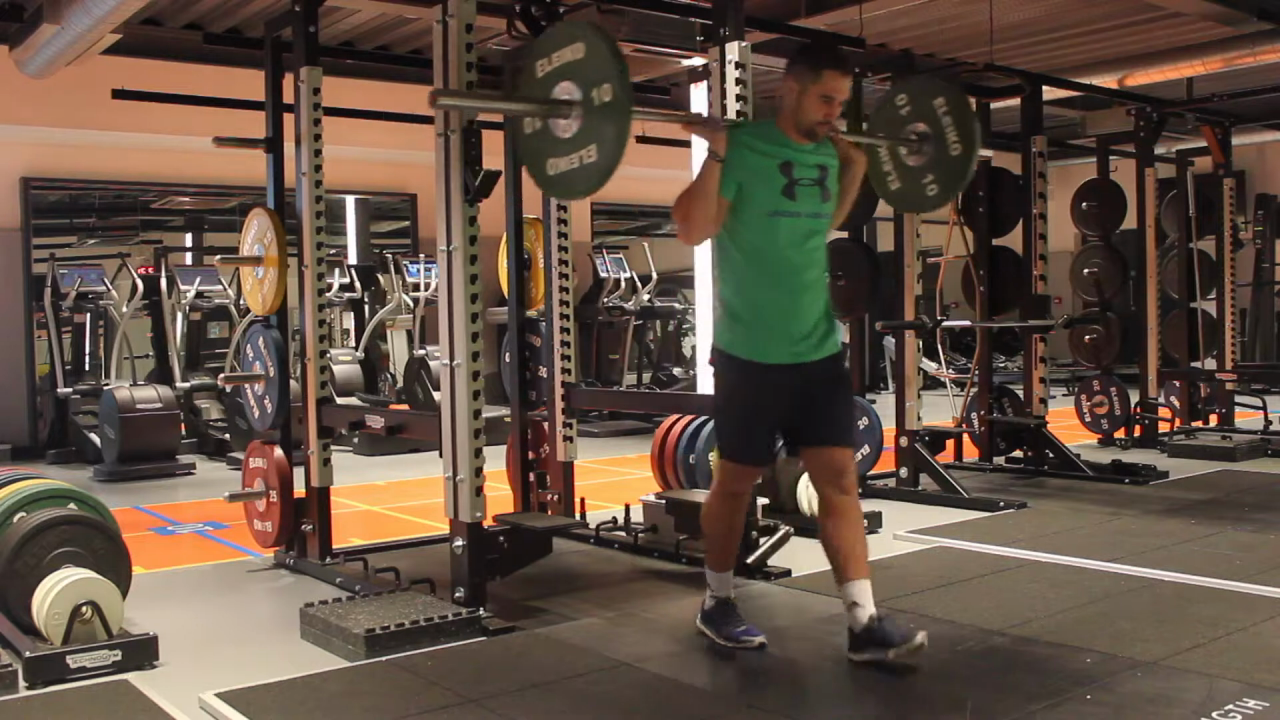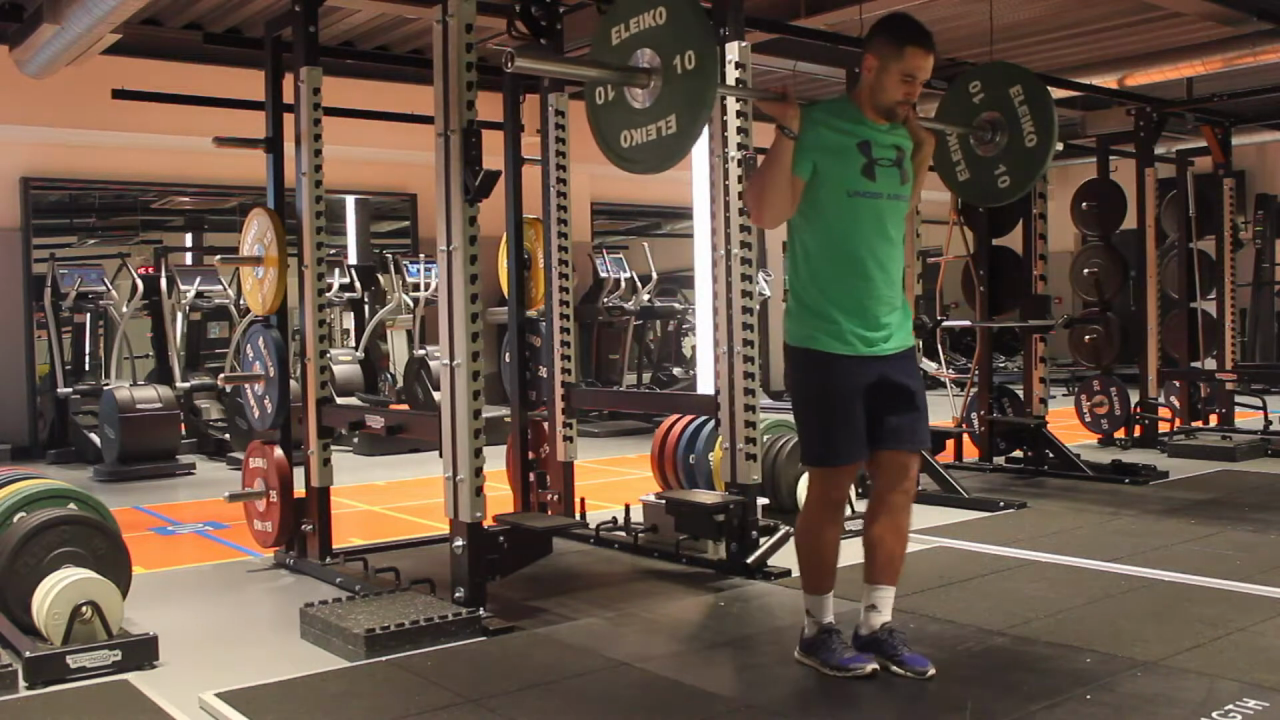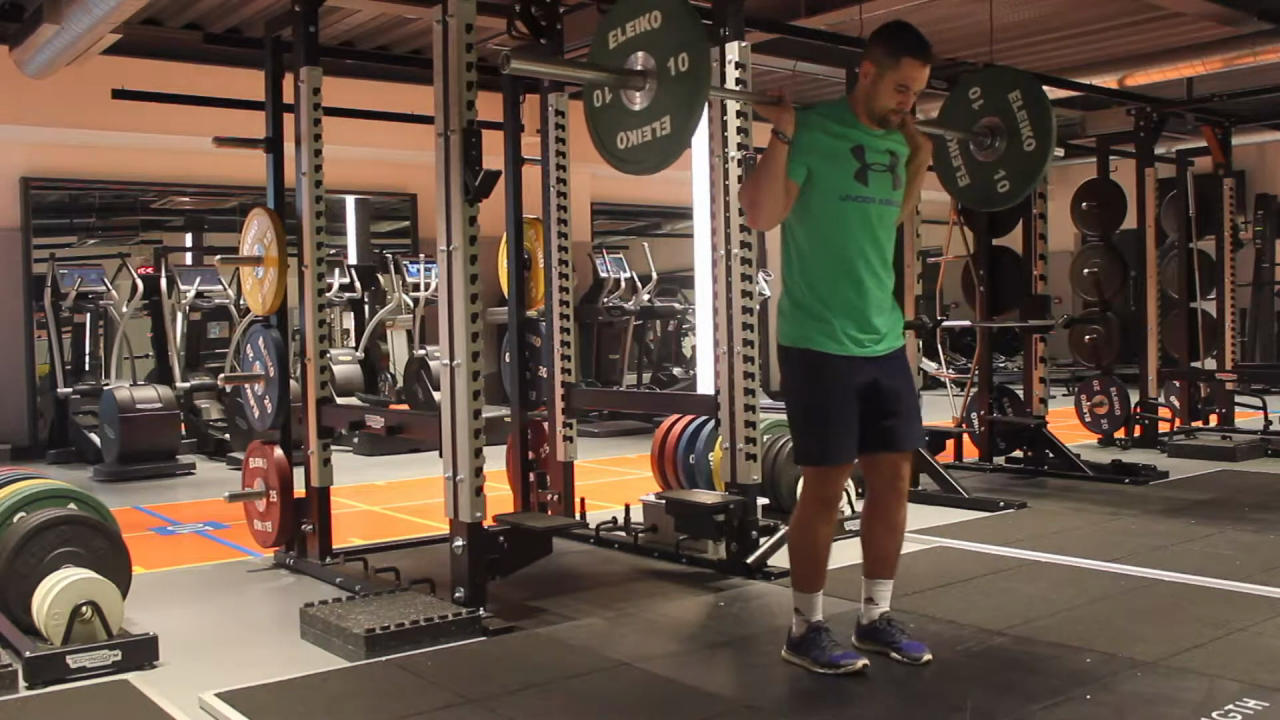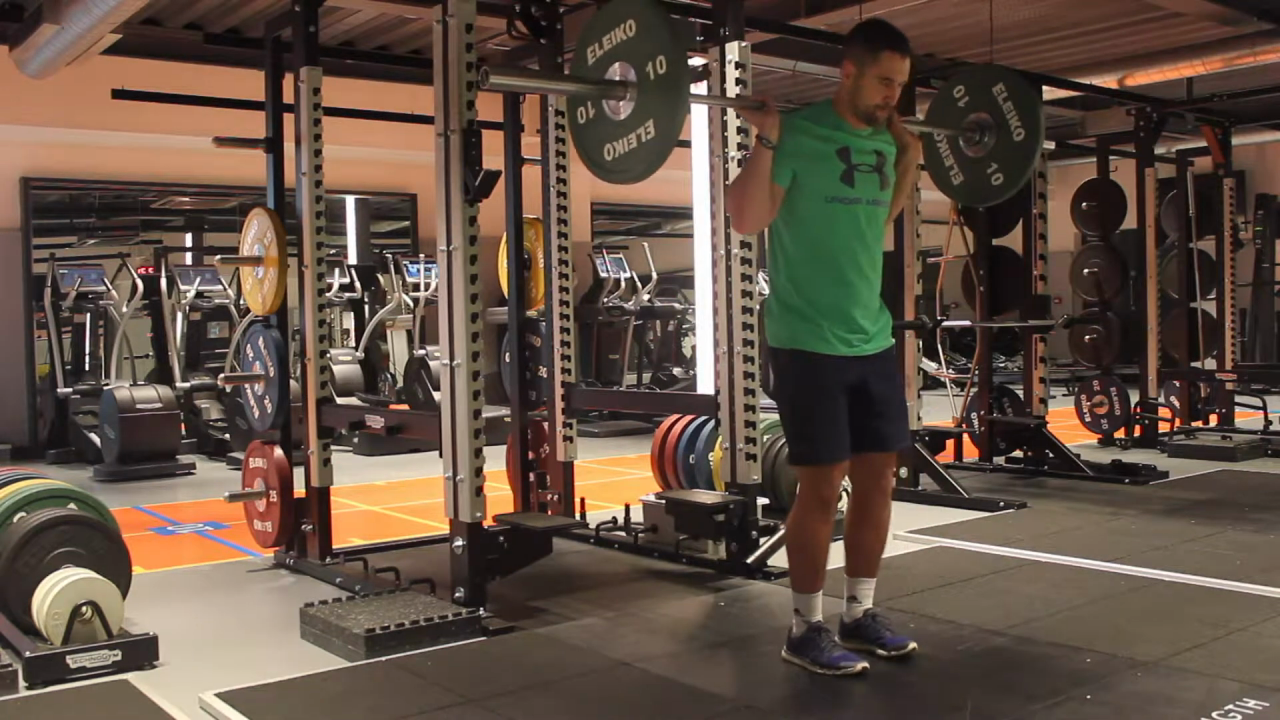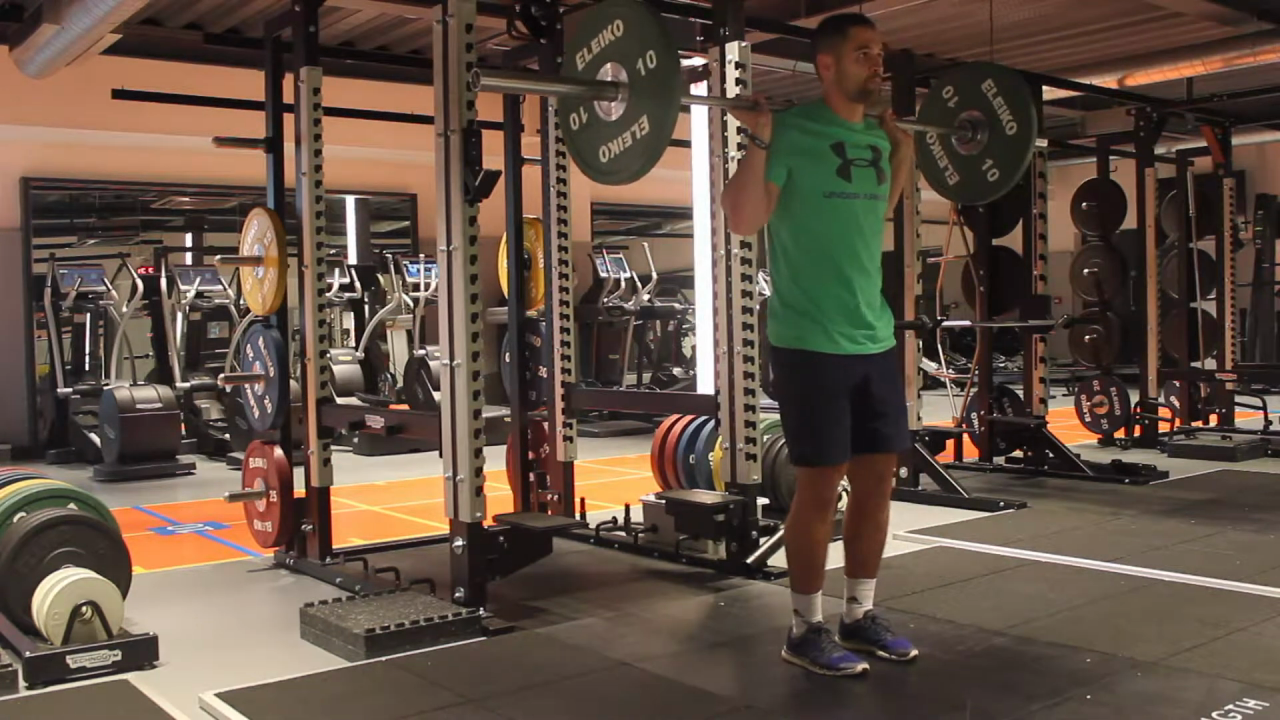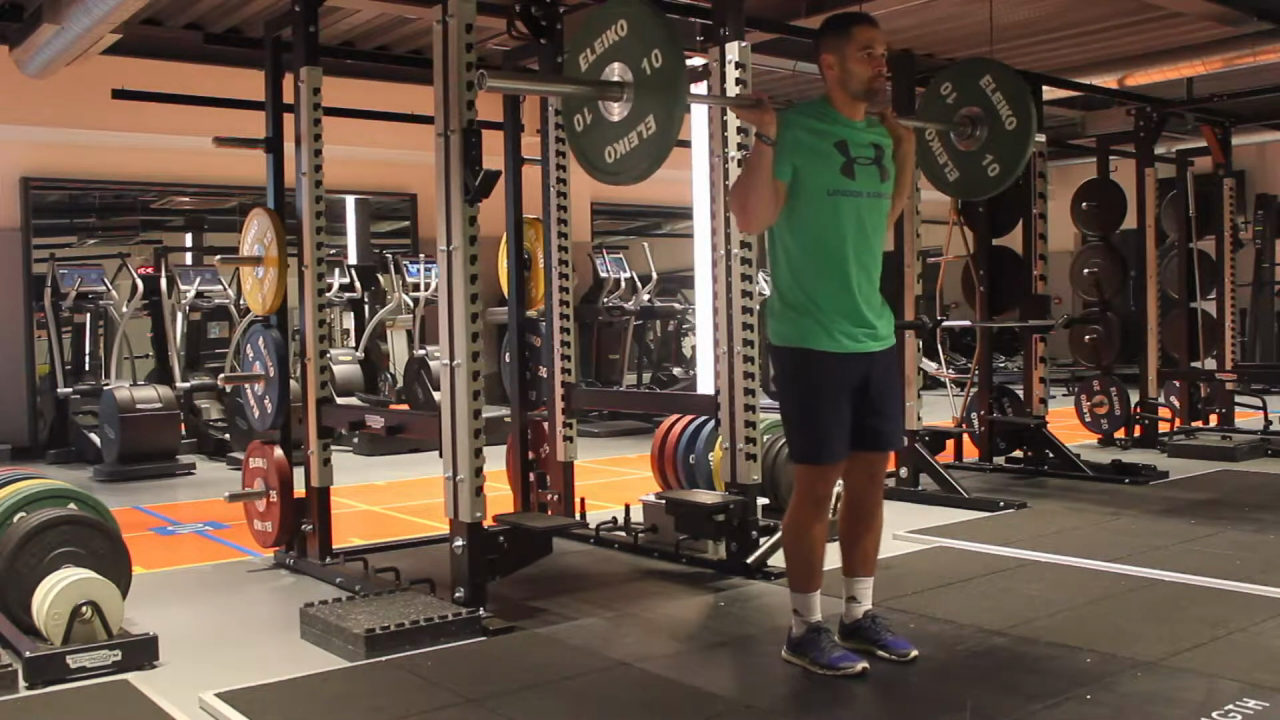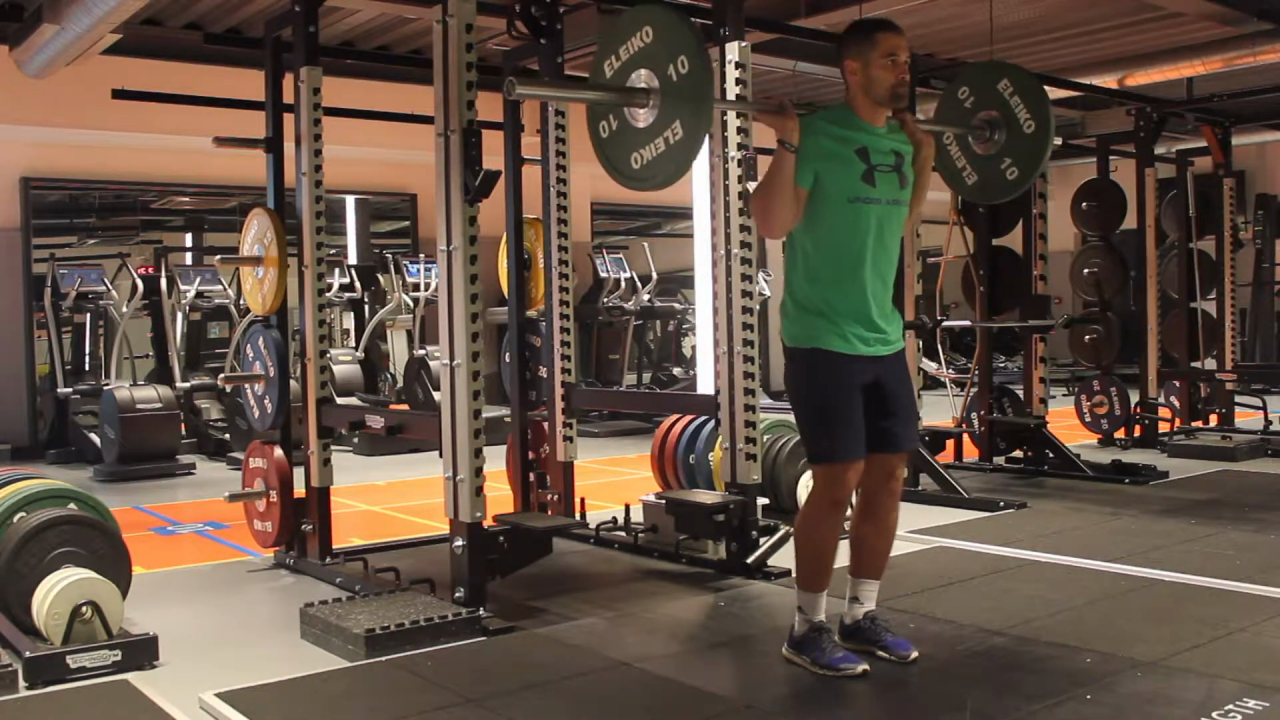
dt=0.7s
person 1, frame 1
left shoulder: (826, 154)
right shoulder: (744, 147)
right elbow: (694, 229)
left wrist: (853, 168)
right wrist: (715, 153)
left hip: (818, 348)
right hip: (751, 353)
left knee: (840, 477)
right knee: (737, 481)
left ankle: (865, 623)
right ankle: (717, 603)
person 1, frame 2
left shoulder: (899, 137)
right shoulder: (819, 128)
right elbow: (767, 212)
left wrist: (924, 150)
right wrist: (787, 129)
left hip: (893, 341)
right hip: (827, 344)
left knee: (898, 483)
right knee: (833, 488)
left ankle: (876, 627)
right ankle: (817, 630)
person 1, frame 3
left shoulder: (894, 141)
right shoulder: (813, 129)
right elbow: (761, 214)
left wrist: (921, 157)
right wrist: (781, 133)
left hip: (883, 341)
right hip: (819, 343)
left knee: (893, 479)
right knee: (826, 484)
left ankle: (876, 617)
right ankle: (805, 628)
person 1, frame 4
left shoulder: (883, 142)
right shoulder: (798, 134)
right elbow: (747, 219)
left wrist: (909, 157)
right wrist: (766, 137)
left hip: (872, 340)
right hip: (809, 344)
left knee: (878, 478)
right knee: (823, 484)
left ankle: (859, 614)
right ankle: (806, 628)
person 1, frame 5
left shoulder: (875, 139)
right shoulder: (791, 131)
right elbow: (743, 219)
left wrist: (903, 153)
right wrist: (758, 138)
left hip: (874, 338)
right hip: (812, 343)
left knee: (877, 479)
right knee: (821, 484)
left ankle: (860, 616)
right ankle: (807, 629)
person 1, frame 6
left shoulder: (878, 136)
right shoulder: (796, 129)
right elbow: (752, 218)
left wrist: (906, 149)
right wrist: (764, 135)
left hip: (874, 335)
right hip: (812, 340)
left knee: (869, 478)
right knee: (818, 482)
left ankle: (858, 615)
right ankle: (805, 628)
person 1, frame 7
left shoulder: (898, 142)
right shoulder: (819, 135)
right elbow: (772, 223)
left wrist: (924, 155)
right wrist: (787, 142)
left hip: (883, 340)
right hip: (823, 341)
left knee: (887, 480)
right knee: (840, 482)
left ankle: (861, 616)
right ankle: (808, 629)
